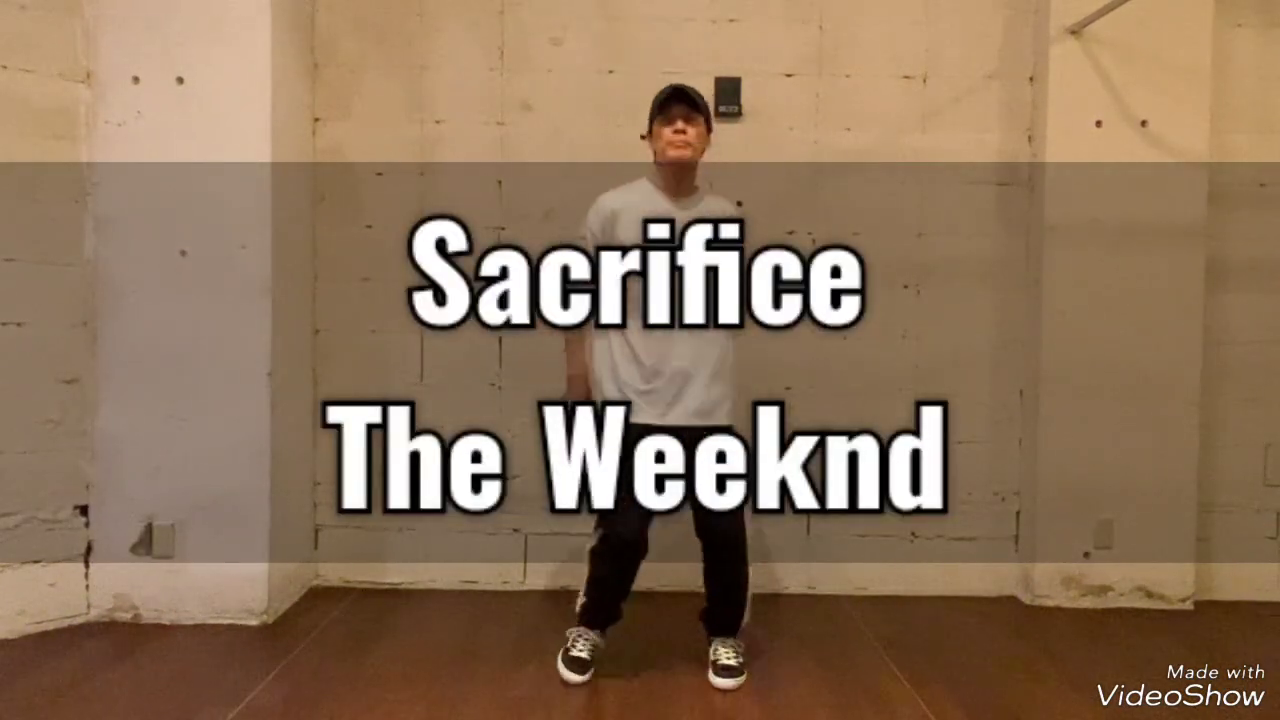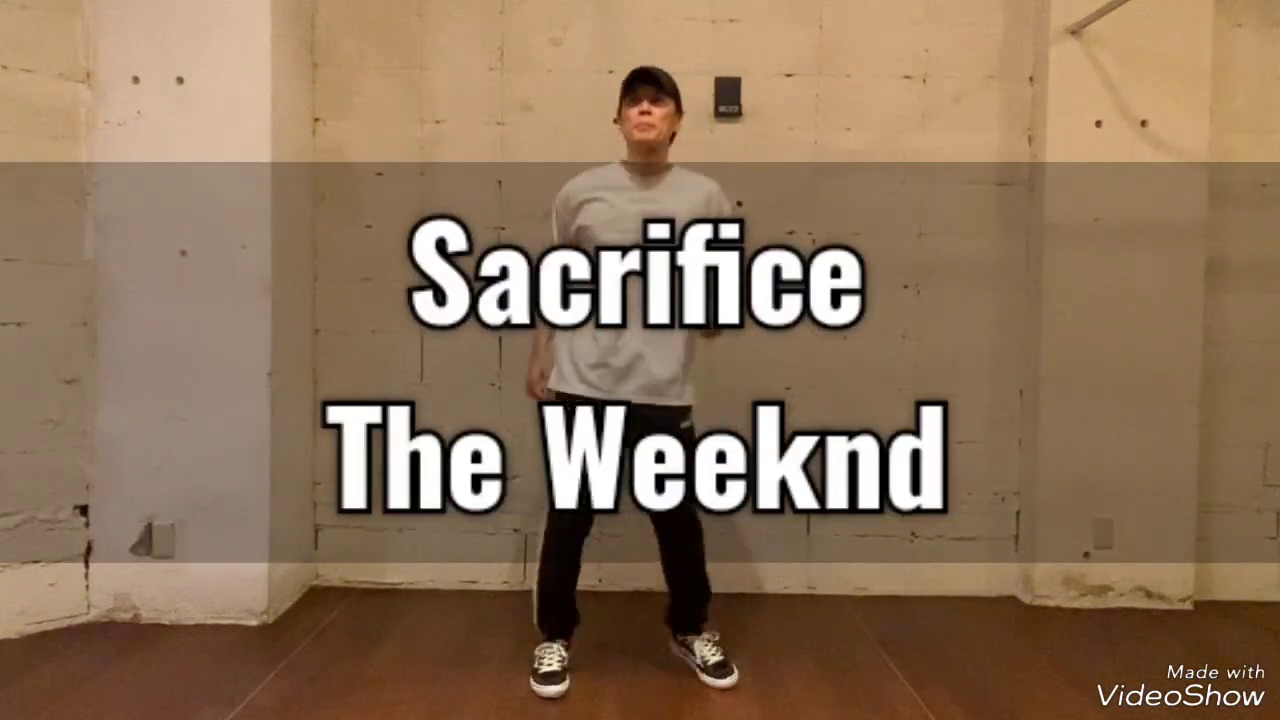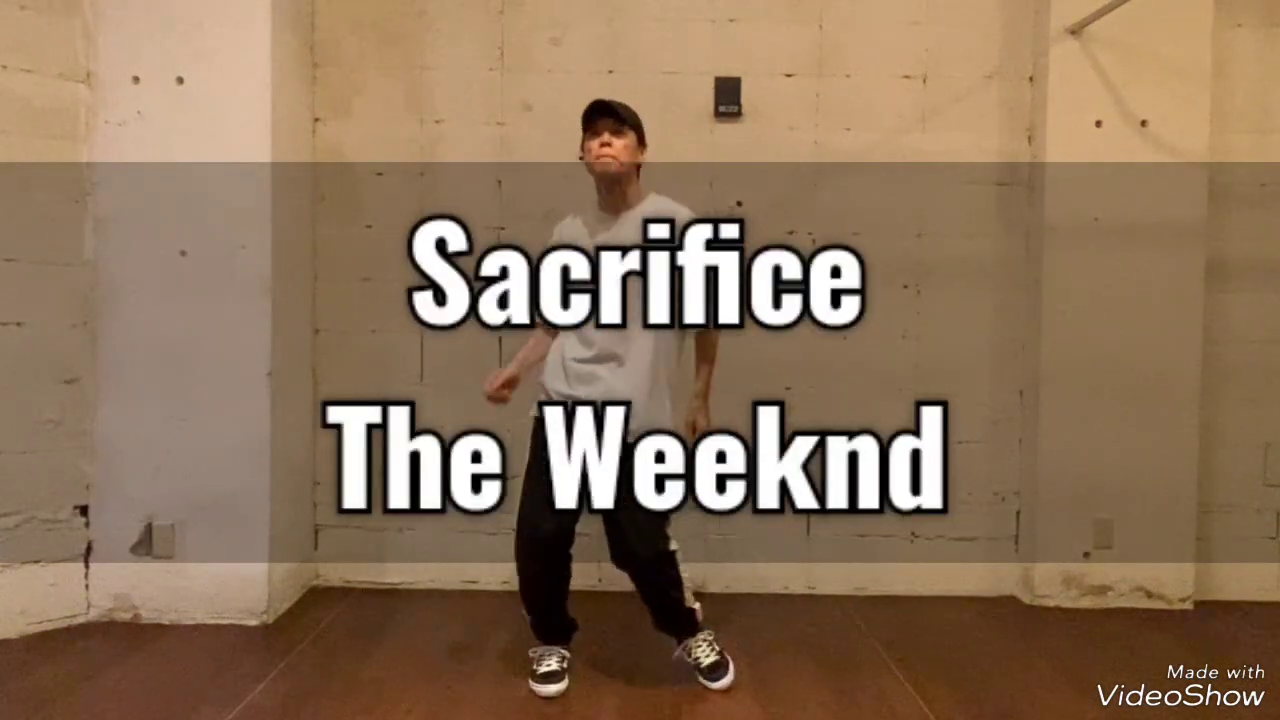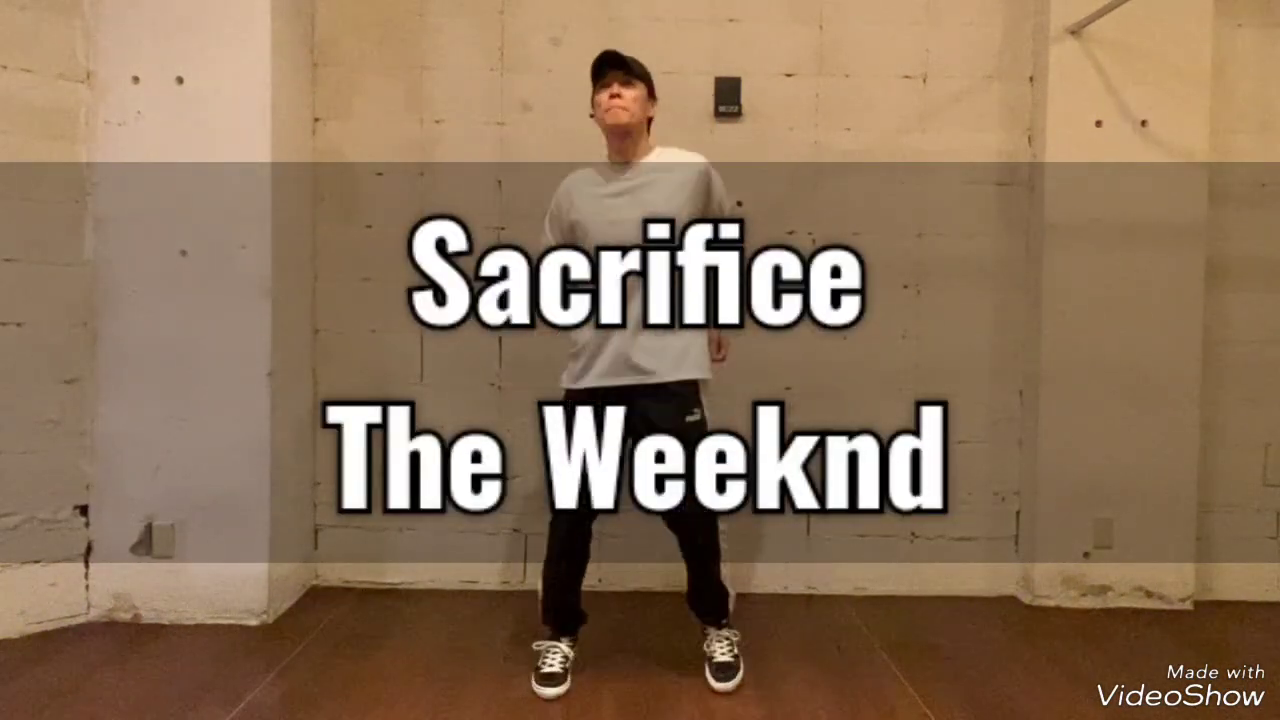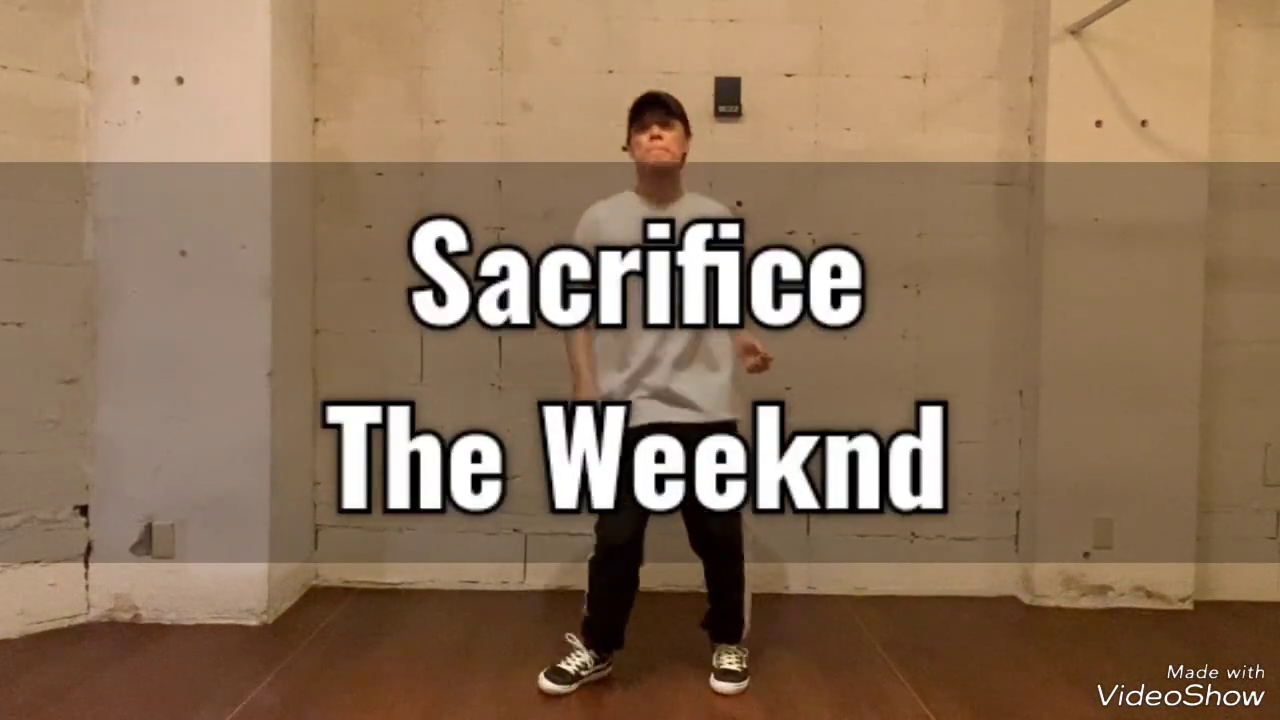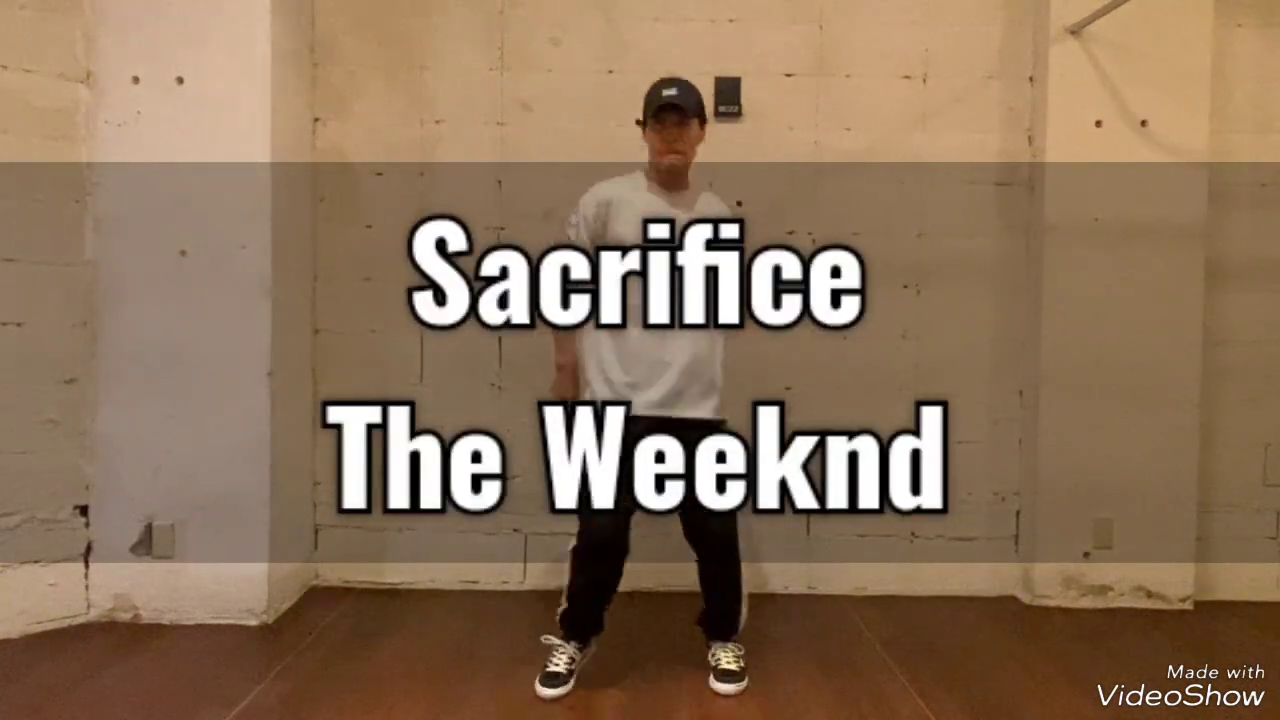
dt=0.2s
person 1, frame 1
left shoulder: (727, 216)
right shoulder: (612, 209)
right wrist: (579, 373)
left hip: (705, 409)
right hip: (628, 406)
left knee: (724, 532)
right knee: (622, 534)
left ankle: (724, 635)
right ankle: (589, 627)
person 1, frame 2
left shoulder: (704, 195)
right shoulder: (581, 193)
right wrist: (539, 357)
left hip: (661, 390)
right hip: (581, 387)
left knee: (677, 518)
right knee: (567, 519)
left ankle: (693, 632)
right ankle: (554, 641)
person 1, frame 3
left shoulder: (676, 222)
right shoulder: (567, 232)
left wrist: (701, 398)
right wrist: (515, 371)
left hip: (635, 416)
right hip: (561, 409)
left knee: (641, 546)
right knee: (541, 534)
left ankle: (691, 635)
right ankle: (553, 642)
person 1, frame 4
left shoulder: (693, 173)
right shoulder: (572, 191)
left wrist: (718, 322)
left hip: (670, 374)
right hip: (592, 377)
left knee: (691, 511)
right knee: (572, 514)
left ankle: (717, 628)
right ankle: (561, 637)
person 1, frame 5
left shoulder: (717, 220)
right shoulder: (602, 220)
left wrist: (747, 346)
right wrist: (585, 390)
left hip: (706, 412)
right hip: (630, 412)
left knee: (722, 540)
right knee: (617, 543)
left ankle: (727, 643)
right ankle: (594, 646)
person 1, frame 6
left shoulder: (719, 215)
right shoulder: (606, 201)
right wrist: (566, 363)
left hip: (694, 404)
right hip: (615, 400)
left knee: (714, 531)
right knee: (602, 533)
left ankle: (723, 638)
right ankle: (573, 640)
